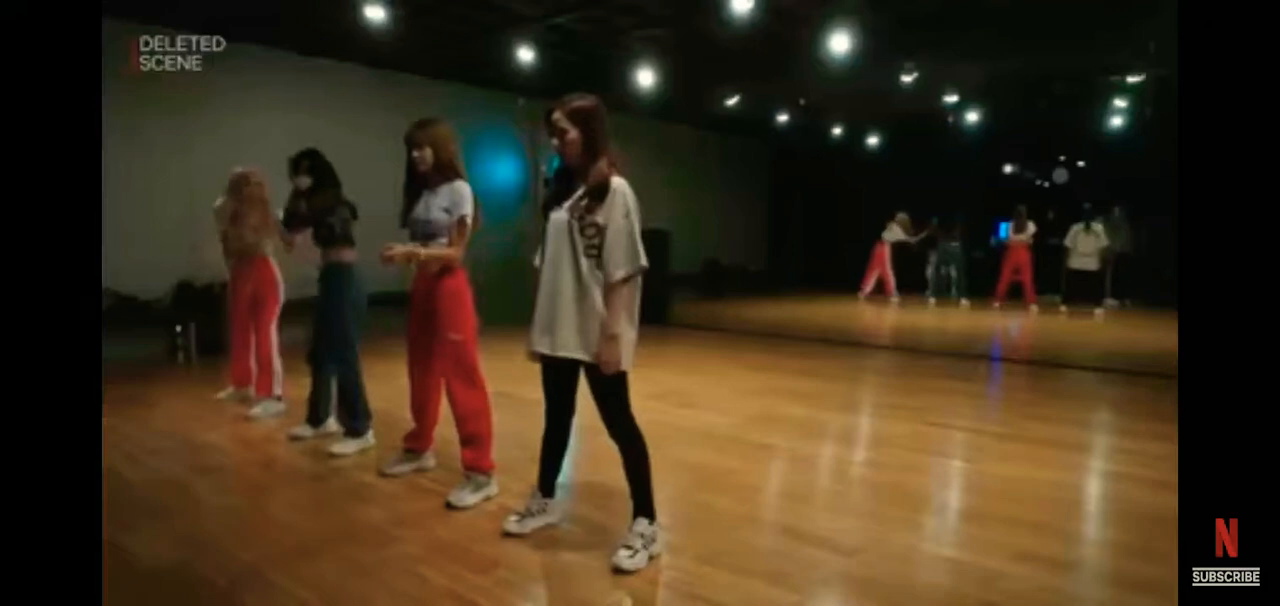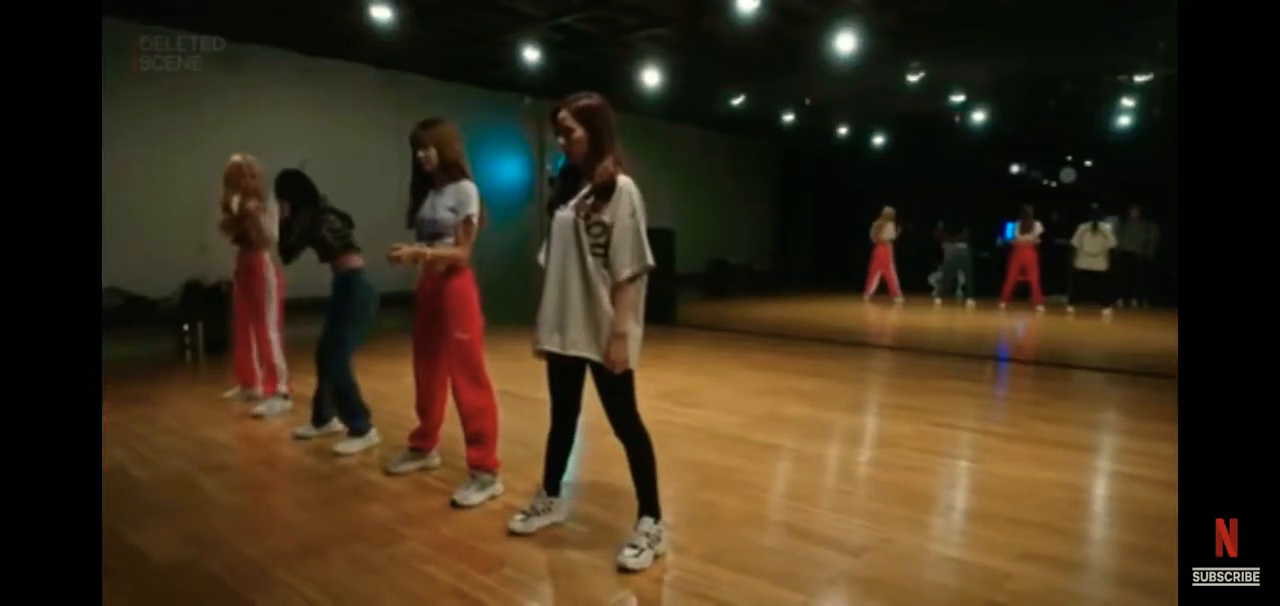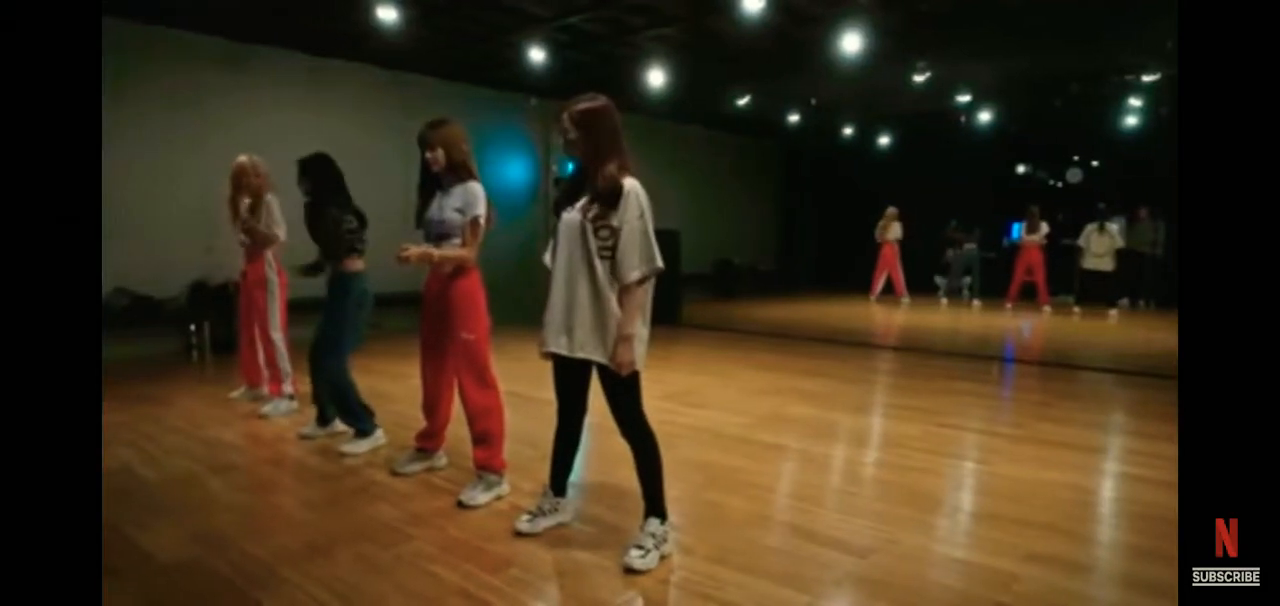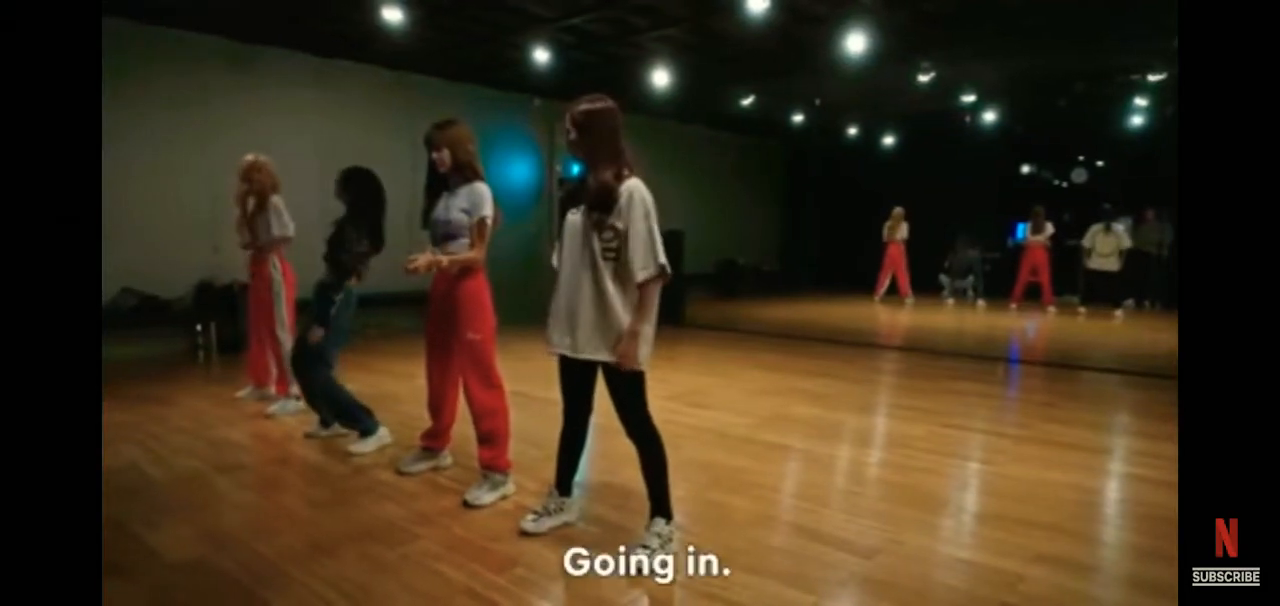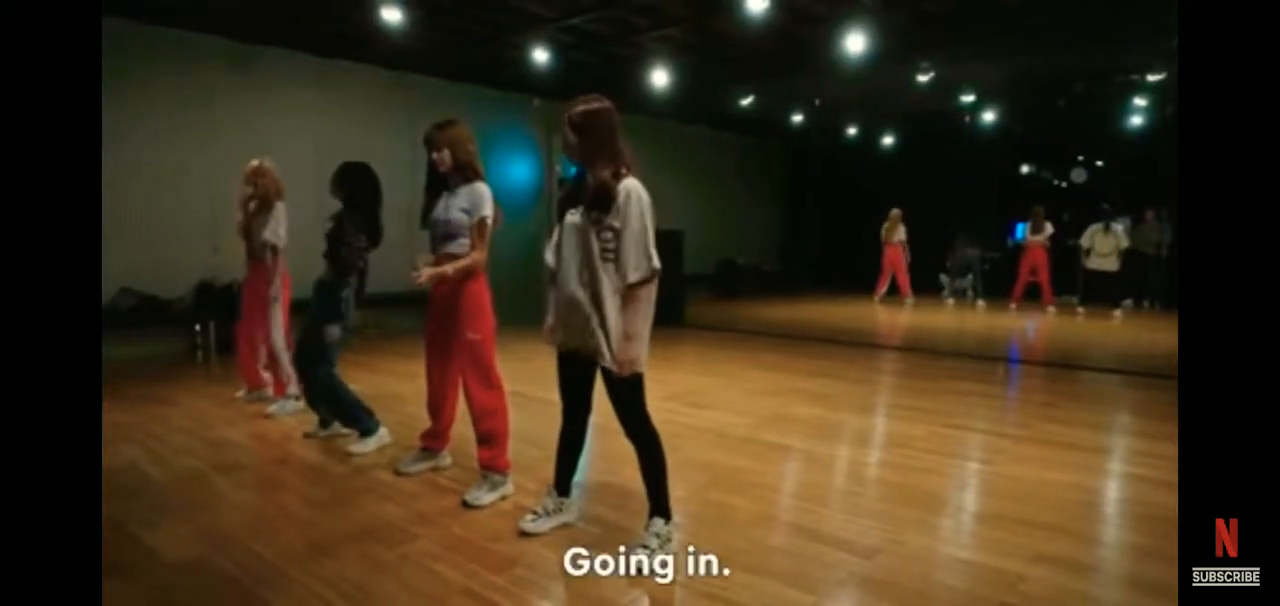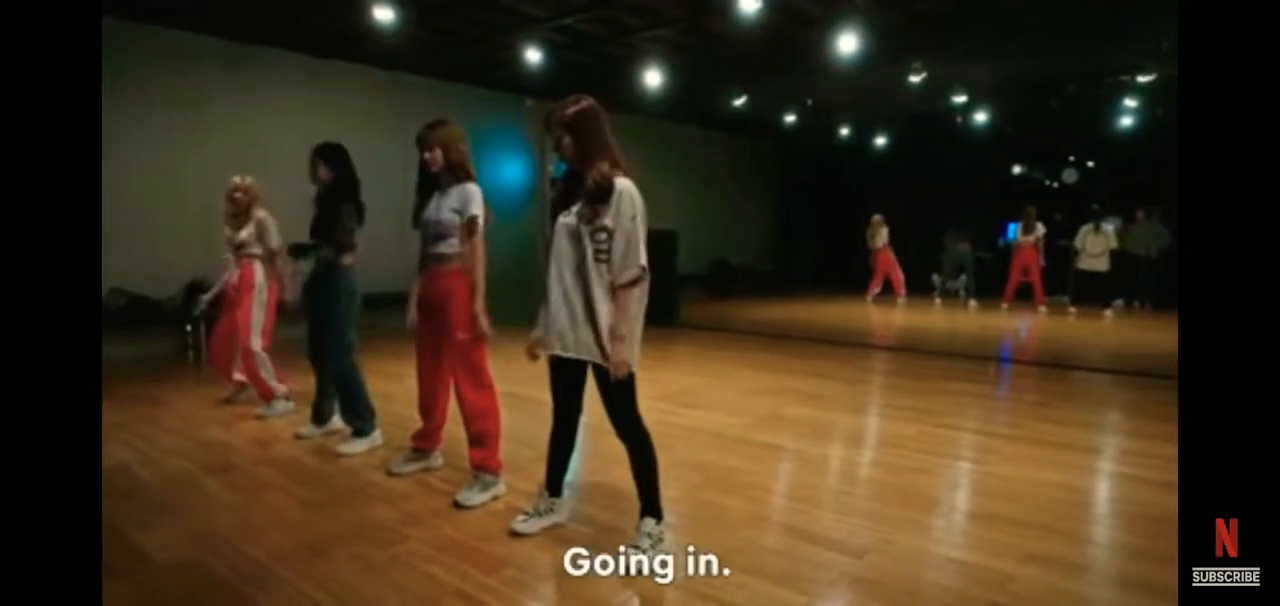
dt=0.4s
person 1, frame 1
left shoulder: (614, 190)
right shoulder: (563, 191)
left elbow: (623, 272)
right elbow: (549, 266)
left wrist: (612, 335)
right wrist: (539, 326)
left hip: (596, 334)
right hip: (558, 330)
left knee: (618, 423)
right knee: (556, 416)
left ankle: (645, 524)
right ankle: (545, 500)
person 1, frame 2
left shoulder: (620, 189)
right shoulder: (568, 189)
left elbow: (629, 272)
right elbow: (554, 264)
left wrist: (620, 334)
right wrist: (543, 324)
left hip: (603, 332)
right hip: (564, 329)
left knee: (624, 422)
right knee: (562, 415)
left ankle: (651, 522)
right ankle: (551, 498)
person 1, frame 3
left shoulder: (627, 191)
right shoulder: (574, 191)
left elbow: (637, 274)
right elbow: (560, 265)
left wrist: (627, 336)
right wrist: (550, 324)
left hip: (610, 334)
right hip: (570, 330)
left knee: (631, 423)
right knee: (568, 416)
left ankle: (657, 524)
right ankle: (557, 499)
person 1, frame 4
left shoulder: (631, 192)
right shoulder: (581, 191)
left elbow: (649, 272)
right elbow: (566, 264)
left wrist: (634, 333)
right wrist: (557, 320)
left hip: (615, 334)
right hip: (575, 330)
left knee: (636, 422)
right knee: (574, 415)
left ankle: (662, 522)
right ankle: (562, 498)
person 1, frame 5
left shoulder: (628, 192)
right shoulder: (578, 191)
left elbow: (640, 273)
left wrist: (631, 336)
right wrist: (553, 314)
left hip: (612, 333)
right hip: (574, 329)
left knee: (635, 423)
right knee: (573, 415)
left ankle: (661, 522)
right ankle: (561, 498)
person 1, frame 6
left shoulder: (621, 192)
right shoulder: (570, 192)
left elbow: (629, 274)
right elbow: (557, 269)
left wrist: (619, 337)
right wrist: (542, 325)
left hip: (604, 334)
right hip: (565, 331)
left knee: (626, 423)
right knee: (564, 416)
left ankle: (652, 523)
right ankle: (552, 499)
person 2, frame 1
left shoulder: (458, 190)
right shoulder: (420, 191)
left elbow: (455, 253)
right elbow: (419, 243)
left wrist: (414, 253)
right wrist: (402, 254)
left hip: (449, 287)
right hip: (422, 286)
left knee: (462, 379)
right knee: (422, 373)
left ankle: (480, 471)
right ankle: (419, 448)
person 2, frame 2
left shoulder: (463, 190)
right shoulder: (427, 190)
left elbow: (462, 253)
right elbow: (427, 244)
left wrist: (420, 254)
right wrist: (410, 253)
left hip: (455, 287)
right hip: (428, 285)
left knee: (468, 378)
right knee: (427, 372)
left ankle: (485, 470)
right ankle: (424, 447)
person 2, frame 3
left shoulder: (471, 190)
right shoulder: (435, 192)
left elbow: (469, 254)
right elbow: (433, 245)
left wrist: (428, 254)
right wrist: (418, 255)
left hip: (462, 288)
right hip: (435, 286)
left knee: (475, 379)
right knee: (434, 373)
left ankle: (492, 471)
right ankle: (430, 447)
person 2, frame 4
left shoulder: (477, 191)
right shoulder: (441, 192)
left elbow: (477, 255)
right elbow: (440, 246)
left wrist: (436, 260)
right wrist: (426, 260)
left hip: (468, 289)
right hip: (441, 288)
left knee: (480, 379)
right knee: (439, 374)
left ankle: (497, 470)
right ankle: (435, 446)
person 2, frame 5
left shoulder: (478, 191)
right shoulder: (440, 193)
left elbow: (480, 256)
right elbow: (438, 249)
left wrist: (438, 271)
right wrist: (426, 267)
left hip: (467, 289)
right hip: (440, 291)
left knee: (480, 380)
right knee: (439, 375)
left ankle: (497, 471)
right ankle: (435, 447)
person 2, frame 6
left shoulder: (468, 192)
right shoulder: (431, 194)
left elbow: (477, 254)
right elbow: (426, 253)
left wrist: (478, 308)
right wrist: (414, 296)
left hip: (458, 288)
right hip: (431, 290)
left knee: (472, 381)
right knee: (430, 376)
left ankle: (488, 472)
right ankle: (426, 448)
person 3, frame 1
left shoulder: (327, 196)
right shoulder: (322, 200)
left elbow: (292, 223)
right elbow: (295, 225)
left wrist: (300, 191)
left hip: (342, 280)
right hip: (333, 279)
left knee: (343, 356)
right knee: (319, 353)
left ankle: (360, 431)
right ankle: (320, 419)
person 3, frame 2
left shoulder: (308, 216)
right shoulder: (319, 213)
left elbow: (287, 254)
left wrist: (284, 220)
right wrist: (288, 221)
left hip: (353, 288)
right hip: (348, 286)
left knee: (336, 361)
right knee: (327, 356)
left ankle: (363, 430)
right ankle: (325, 419)
person 3, frame 3
left shoulder: (330, 210)
right shoulder: (337, 207)
left elbow: (334, 255)
left wrist: (311, 268)
left hip: (349, 288)
right hip: (344, 286)
left knee: (332, 362)
right knee: (320, 356)
left ankle: (368, 430)
right ankle: (328, 419)
person 3, frame 4
left shoulder: (353, 226)
right shoulder: (360, 223)
left elbow: (343, 276)
left wrist: (320, 321)
left hip: (334, 301)
right hip: (334, 298)
left knee: (315, 371)
right knee: (303, 363)
left ankle: (372, 429)
right ankle: (331, 420)
person 3, frame 5
left shoulder: (350, 222)
right shoulder: (357, 219)
left elbow: (347, 271)
left wrist: (335, 318)
right wrist: (354, 304)
left hip: (333, 298)
right hip: (329, 295)
left knee: (319, 370)
right knee: (306, 362)
left ankle: (372, 429)
right ankle: (331, 420)
person 3, frame 6
left shoulder: (345, 204)
right shoulder: (326, 201)
left elbow: (336, 247)
left wrist: (300, 250)
right wrist: (310, 280)
left hip: (338, 281)
right hip: (322, 279)
left knee: (340, 356)
right knee: (320, 354)
left ankle: (366, 430)
right ankle: (325, 417)
person 4, frame 1
left shoulder: (265, 213)
right shoulder: (224, 209)
right elbow: (227, 240)
left hip: (264, 273)
right hip: (240, 273)
left knee: (265, 334)
right knee: (239, 330)
left ankle: (272, 396)
right ankle: (243, 384)
person 4, frame 2
left shoulder: (265, 204)
right shoulder: (234, 204)
left elbow: (267, 241)
right elbow: (230, 233)
left wrist: (254, 216)
left hip: (263, 269)
right hip: (243, 268)
left knee: (267, 332)
right knee: (242, 329)
left ankle: (279, 395)
right ankle: (249, 384)
person 4, frame 3
left shoulder: (267, 200)
right shoulder: (244, 202)
left elbow: (275, 238)
right elbow: (244, 237)
left wrist: (250, 224)
right wrist: (241, 224)
left hip: (267, 270)
right hip: (250, 267)
left knee: (271, 331)
right knee: (248, 329)
left ankle: (285, 394)
right ankle: (255, 383)
person 4, frame 4
left shoulder: (273, 201)
right shoulder: (252, 203)
left elbow: (287, 236)
right elbow: (246, 235)
left wrist: (258, 246)
right wrist: (249, 245)
left hip: (274, 270)
right hip: (258, 269)
left knee: (279, 332)
right knee: (258, 329)
left ankle: (291, 395)
right ankle: (263, 383)
person 4, frame 5
left shoulder: (276, 207)
right shoulder: (251, 208)
left elbow: (278, 248)
right elbow: (250, 244)
left wrist: (276, 282)
left hip: (270, 275)
right hip: (254, 274)
left knee: (274, 336)
right knee: (248, 333)
left ankle: (290, 395)
right ankle: (259, 384)
person 4, frame 6
left shoulder: (261, 217)
right shoulder: (232, 224)
left elbow: (275, 254)
right elbow: (232, 263)
left wrist: (283, 284)
right wrist: (212, 293)
left hip: (258, 281)
right hip: (237, 283)
left knee: (250, 343)
right knee: (223, 339)
left ankle: (279, 397)
right ankle: (244, 384)
